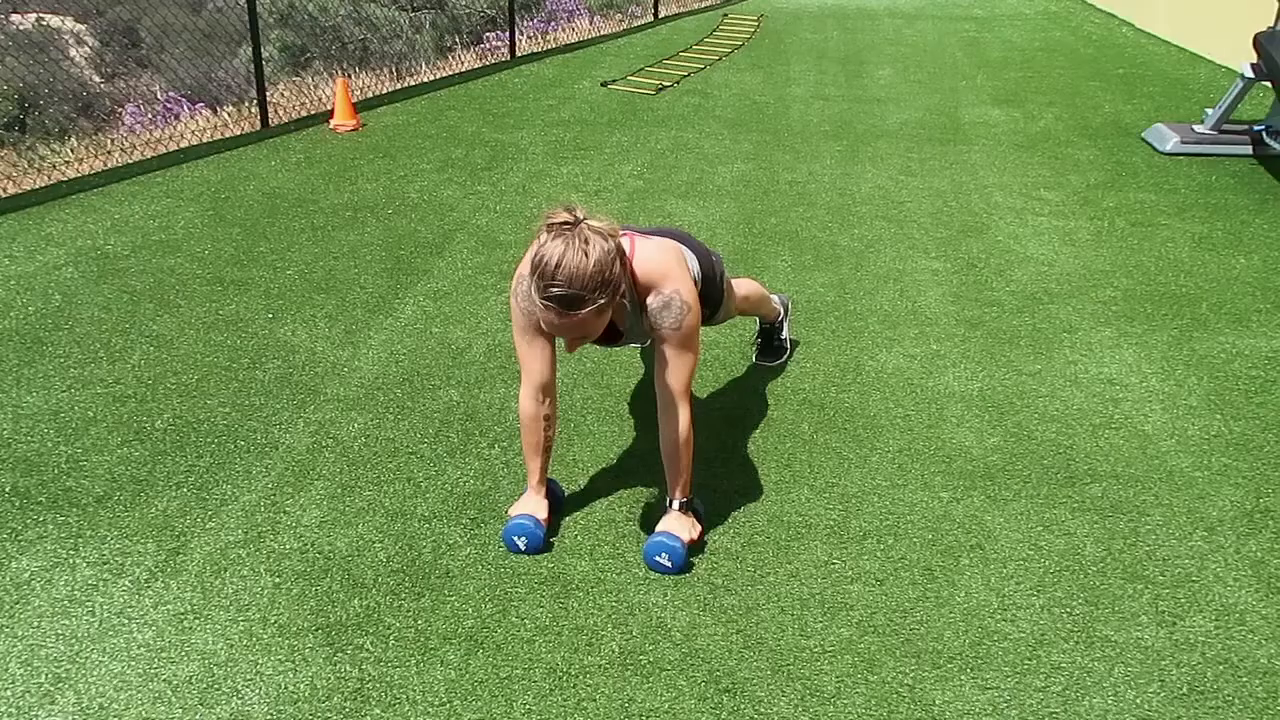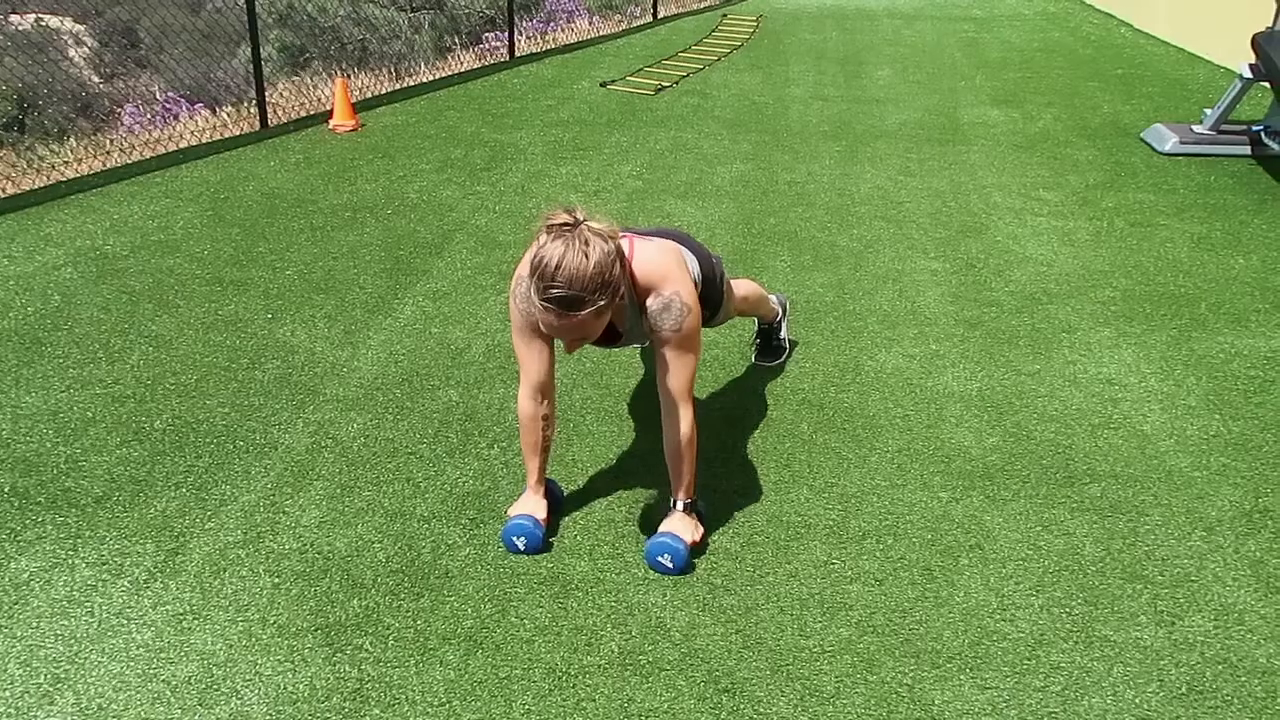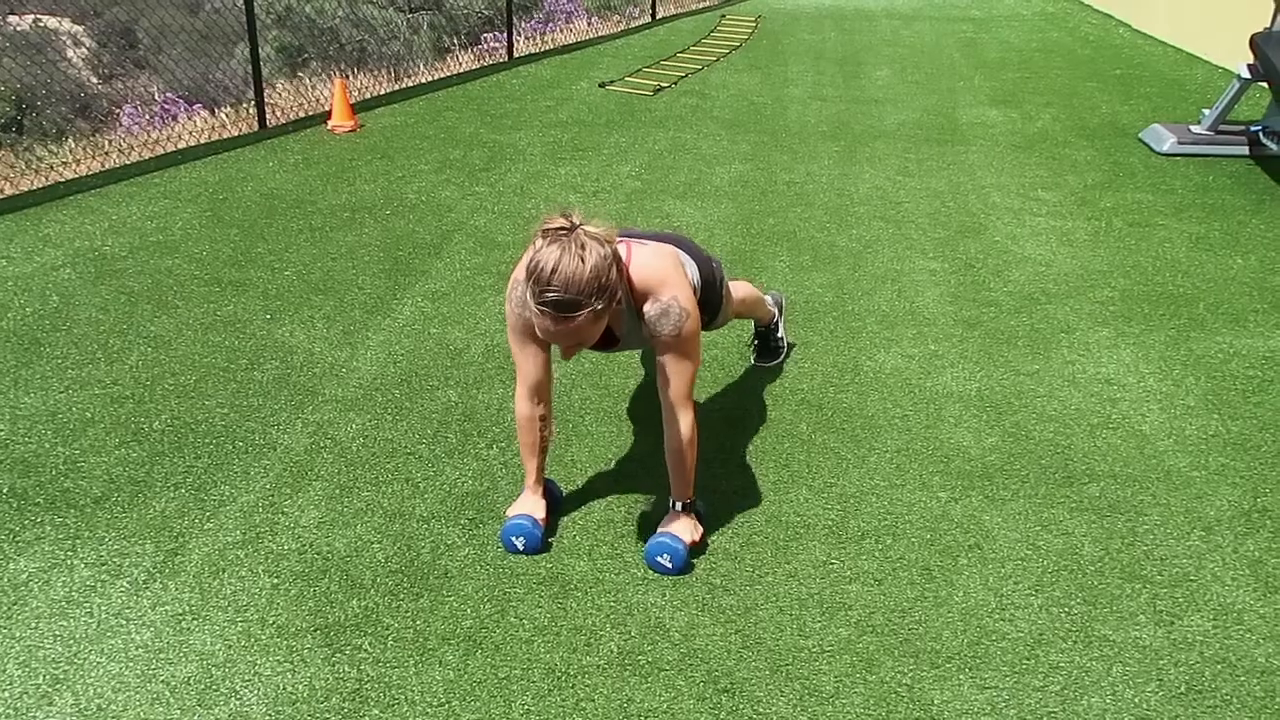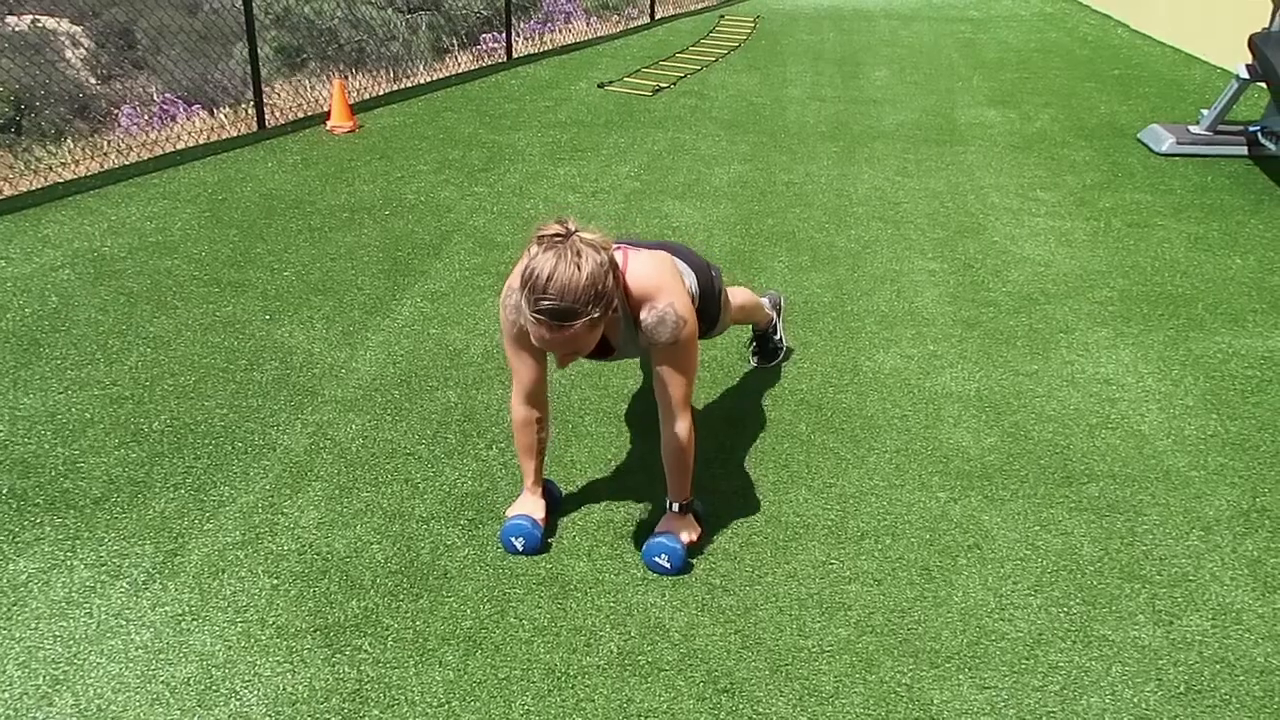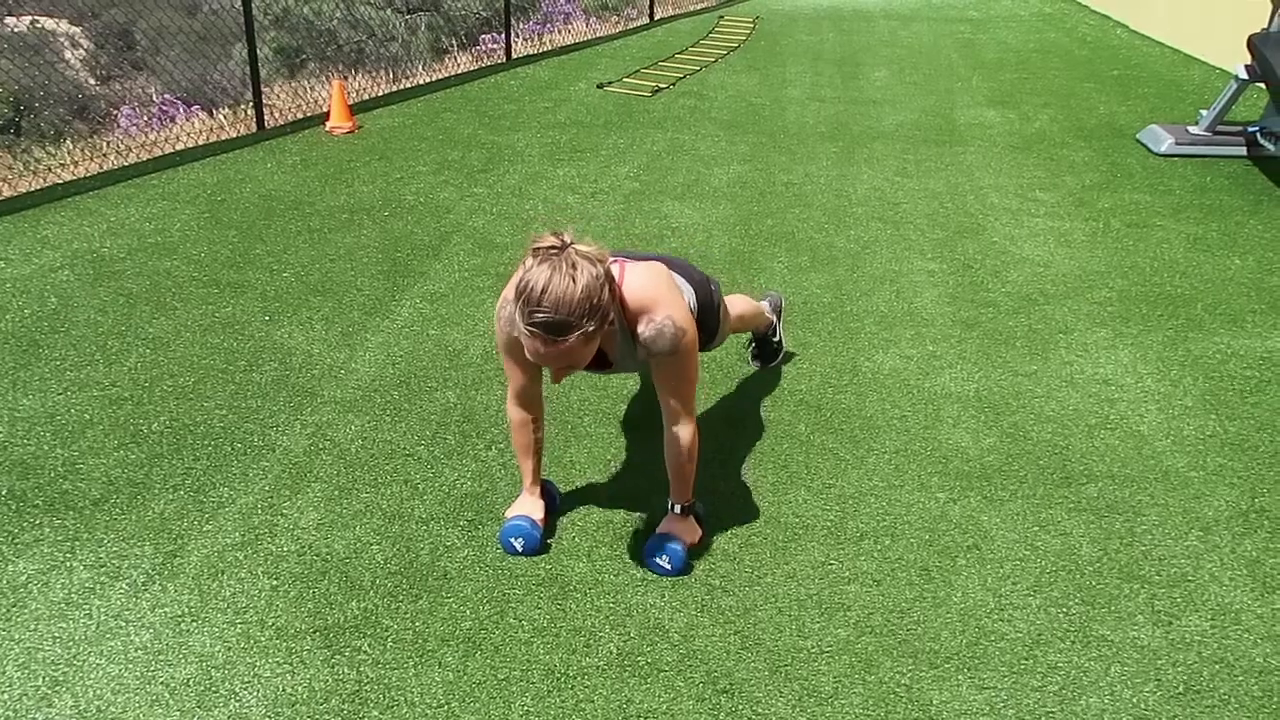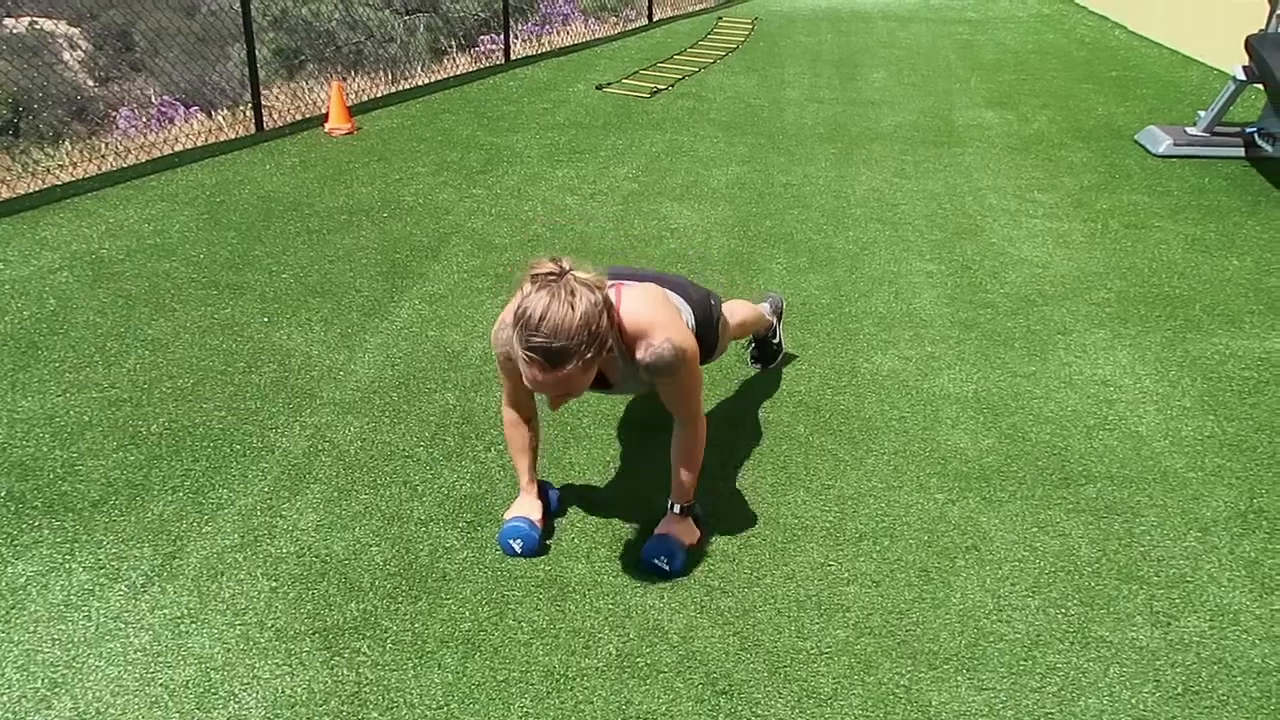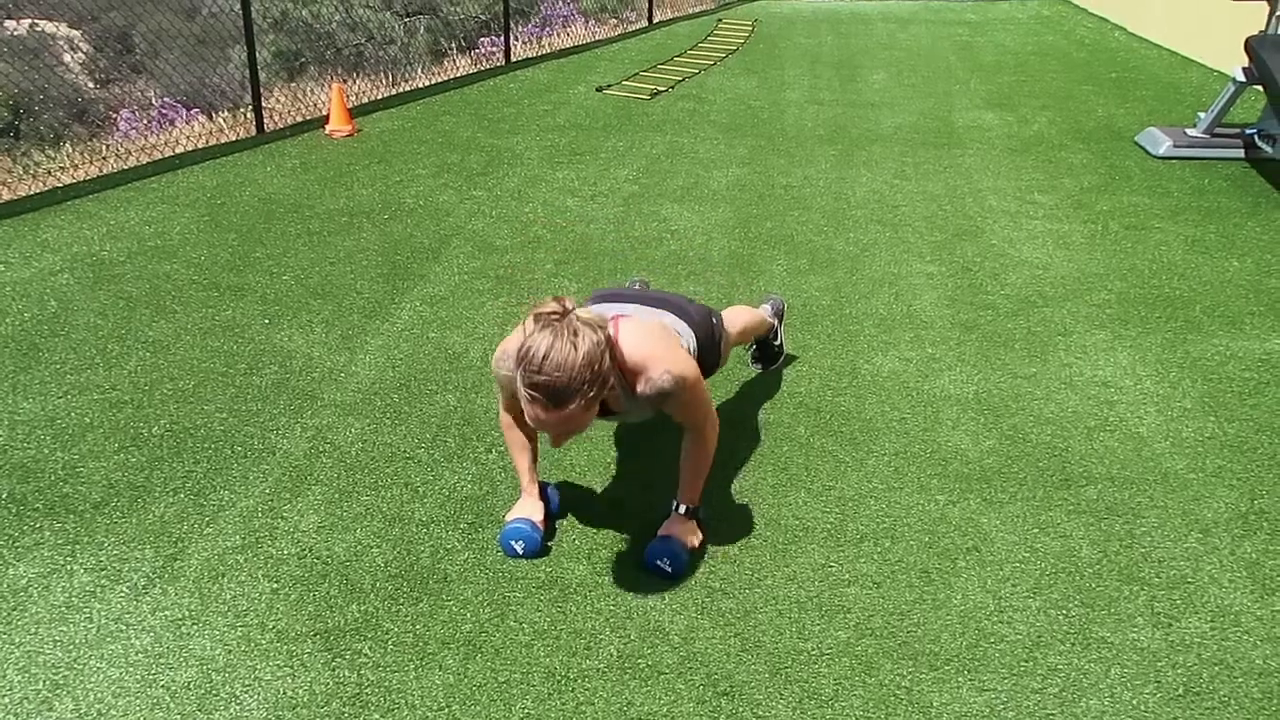
dt=0.1s
person 1, frame 1
left shoulder: (668, 292)
right shoulder: (532, 281)
left elbow: (675, 408)
right elbow: (536, 395)
left wrist: (679, 507)
right wrist: (535, 491)
left hip: (694, 271)
left knee: (736, 298)
left ankle: (774, 309)
right ankle: (645, 331)
person 1, frame 2
left shoulder: (667, 294)
right shoulder: (532, 282)
left elbow: (678, 409)
right elbow: (534, 396)
left wrist: (682, 508)
right wrist: (534, 490)
left hip: (694, 270)
left knee: (734, 299)
left ankle: (772, 309)
person 1, frame 3
left shoulder: (665, 298)
right shoulder: (527, 289)
left elbow: (679, 413)
right elbow: (531, 399)
left wrist: (682, 508)
right wrist: (532, 490)
left hip: (691, 270)
left knee: (732, 301)
left ankle: (769, 311)
person 1, frame 4
left shoulder: (662, 306)
right shoulder: (522, 294)
left elbow: (676, 418)
right elbow: (527, 402)
left wrist: (679, 510)
right wrist: (531, 491)
left hip: (690, 277)
left knee: (729, 308)
left ankle: (767, 314)
person 1, frame 5
left shoulder: (660, 319)
right shoulder: (514, 309)
left elbow: (680, 421)
right elbow: (523, 406)
left wrist: (680, 510)
right wrist: (530, 491)
left hip: (683, 285)
right hip: (617, 276)
left knee: (731, 314)
left ankle: (766, 318)
person 1, frame 6
left shoulder: (661, 342)
right shoulder: (513, 331)
left elbow: (690, 425)
right elbow: (516, 410)
left wrist: (680, 512)
right wrist: (528, 493)
left hip: (684, 303)
right hip: (620, 290)
left knee: (730, 323)
left ankle: (766, 316)
person 1, frame 7
left shoulder: (662, 372)
right shoulder: (512, 360)
left elbow: (703, 427)
right elbow: (510, 410)
left wrist: (685, 512)
right wrist: (529, 494)
left hip: (677, 324)
right hip: (603, 308)
left knee: (725, 331)
left ankle: (767, 317)
